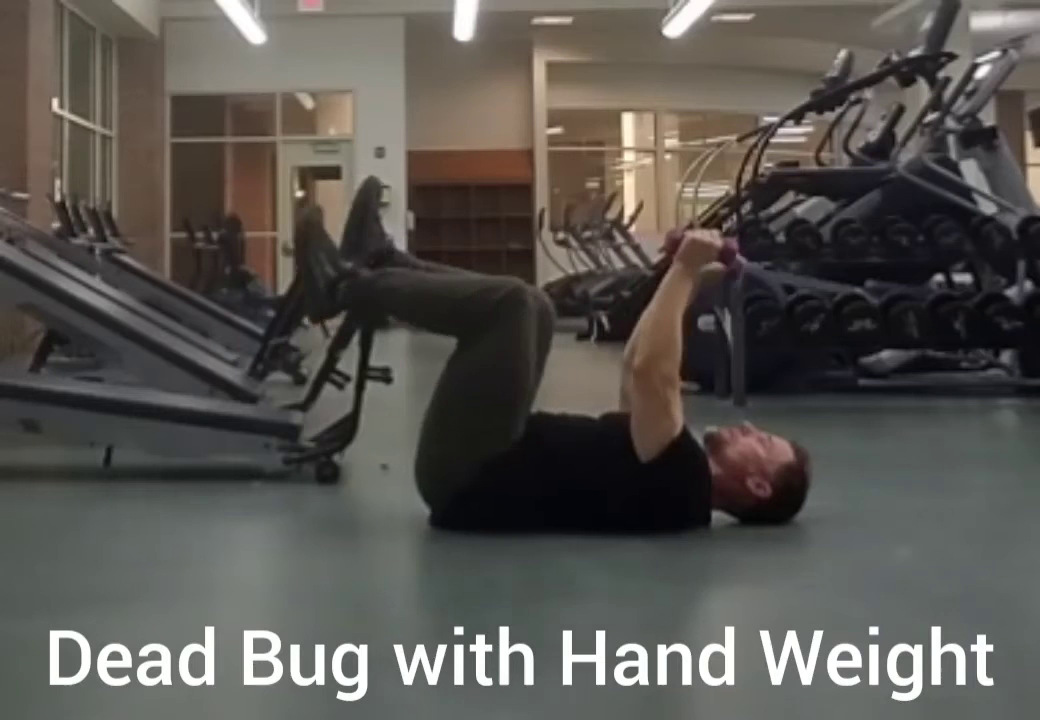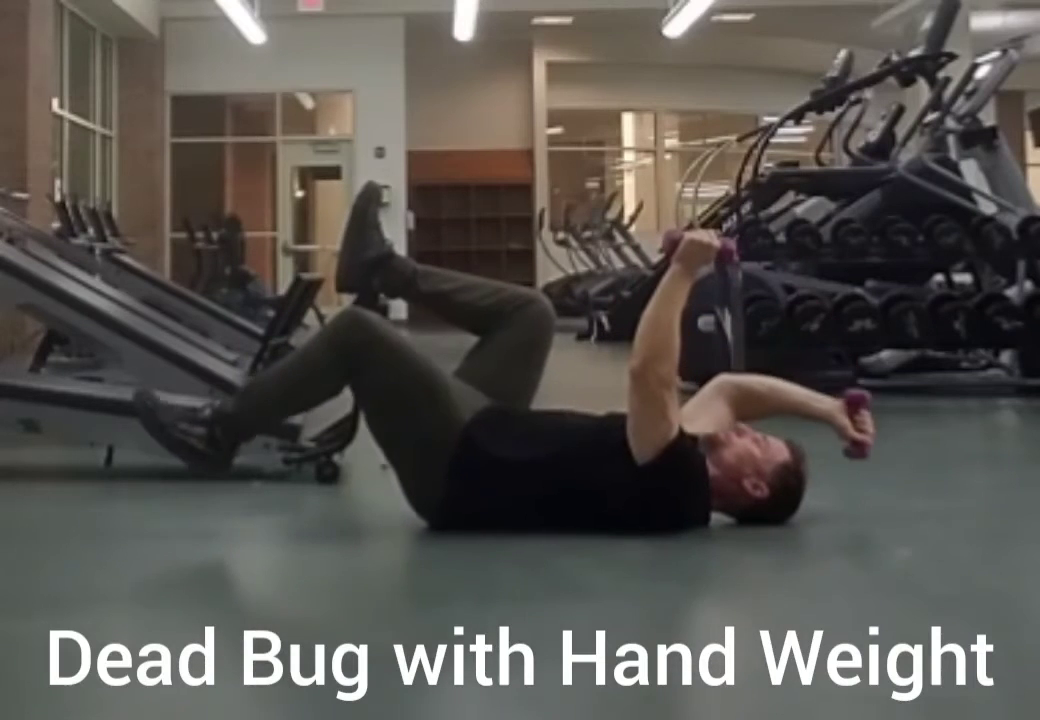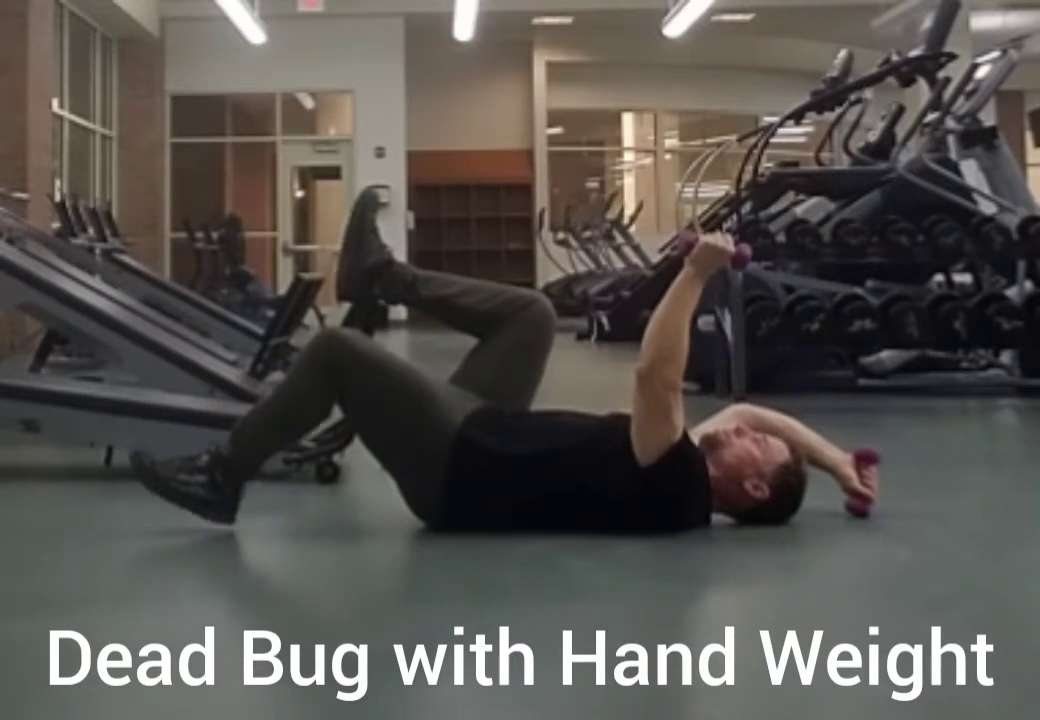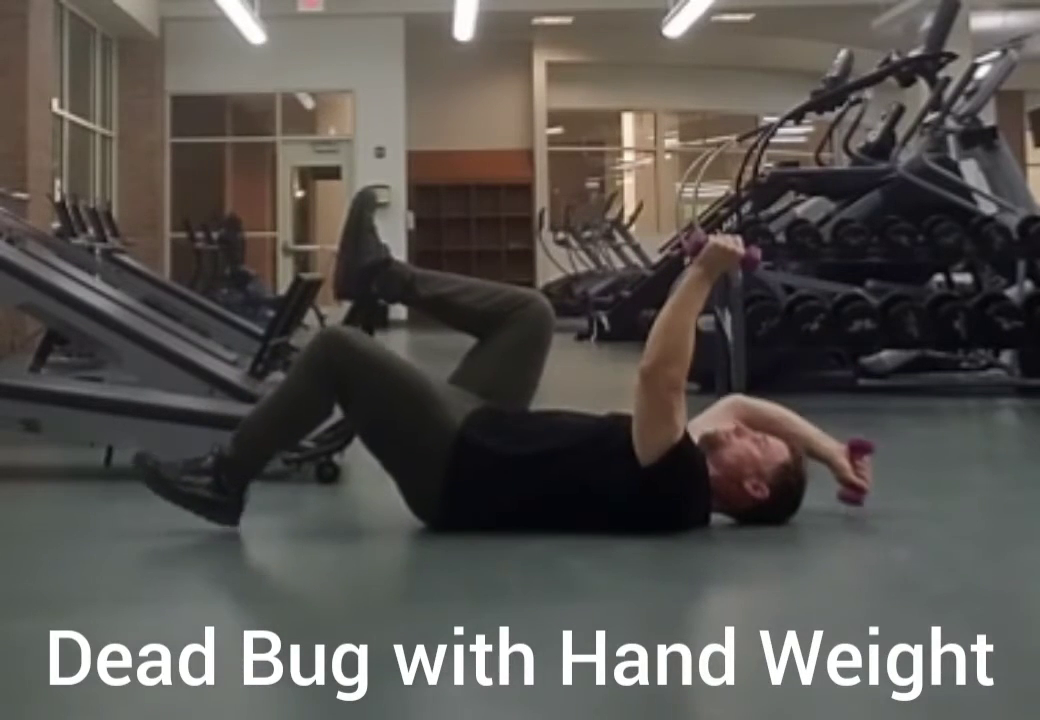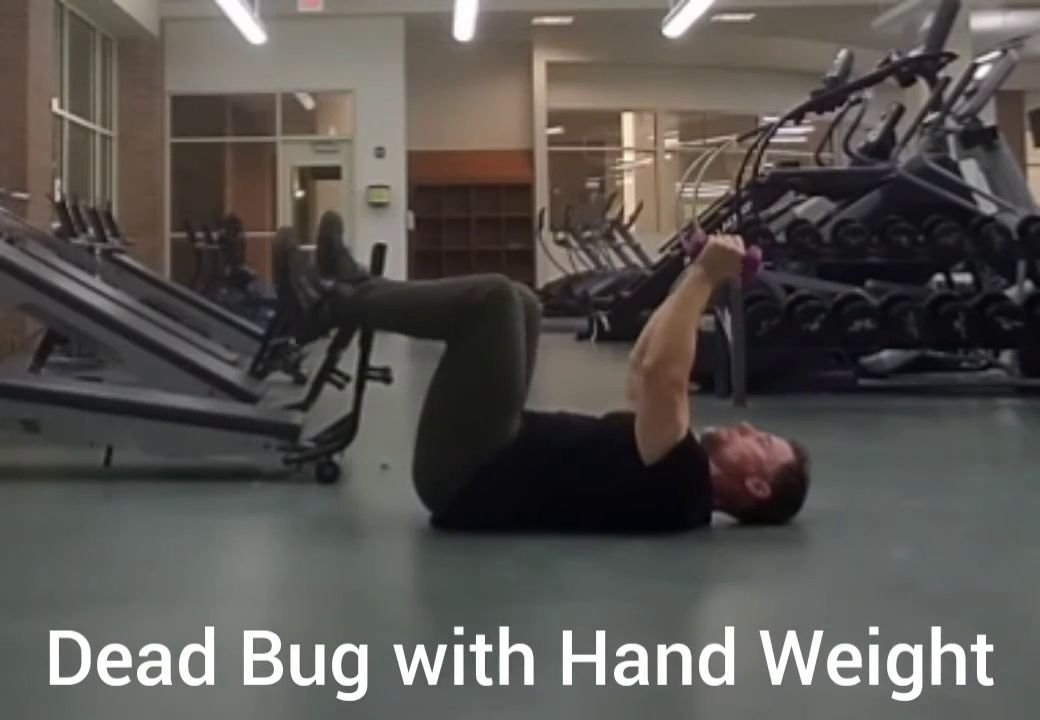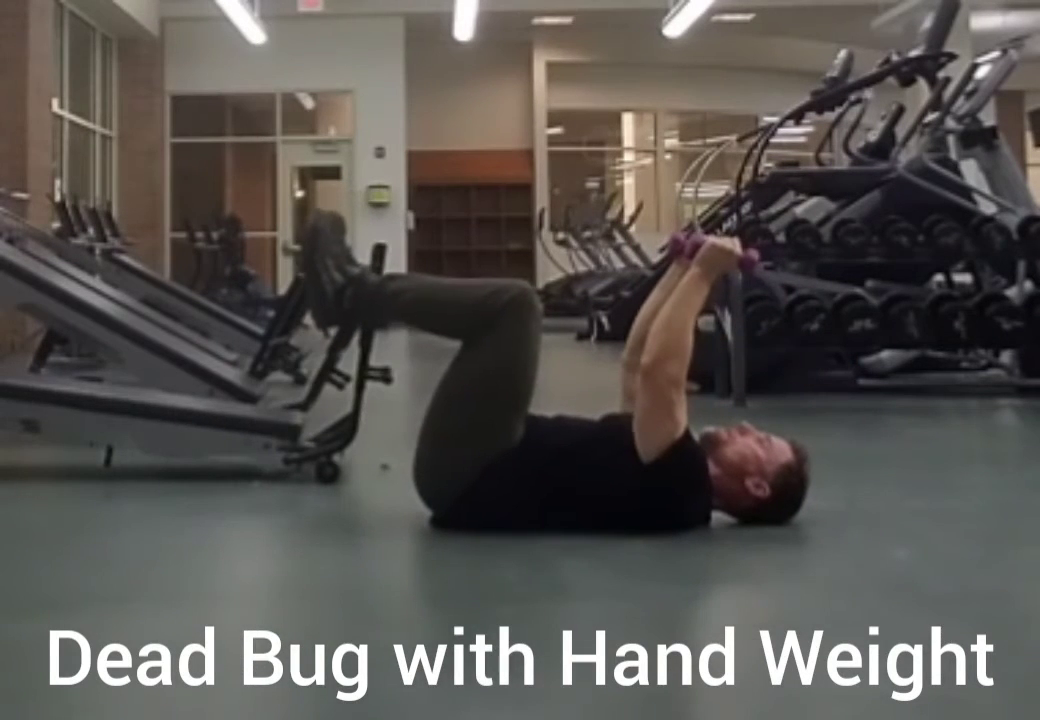
dt=0.7s
person 1, frame 1
left shoulder: (680, 481)
right shoulder: (684, 464)
left elbow: (649, 372)
right elbow: (633, 362)
left wrist: (682, 270)
right wrist: (680, 274)
left hip: (469, 477)
right hip: (501, 463)
left knee: (508, 302)
right knee: (523, 310)
left ankle: (348, 283)
right ankle: (377, 260)
person 1, frame 2
left shoulder: (676, 487)
right shoulder: (693, 465)
left elbow: (648, 376)
right elbow: (729, 388)
left wrist: (682, 271)
right wrist: (830, 409)
left hip: (460, 470)
right hip: (489, 440)
left knee: (358, 334)
right knee: (530, 311)
left ankle: (217, 434)
right ankle: (384, 269)
person 1, frame 3
left shoulder: (674, 487)
right shoulder: (694, 470)
left elbow: (654, 377)
right elbow: (749, 411)
left wrist: (695, 274)
right wrist: (840, 464)
left hip: (458, 468)
right hip: (484, 438)
left knee: (336, 350)
right knee: (532, 312)
left ankle: (220, 479)
right ankle: (384, 277)
person 1, frame 4
left shoulder: (676, 490)
right shoulder: (694, 474)
left elbow: (658, 375)
right elbow: (739, 402)
left wrist: (701, 274)
right wrist: (832, 450)
left hip: (458, 469)
right hip: (486, 436)
left knee: (338, 348)
right knee: (530, 310)
left ankle: (224, 479)
right ankle: (382, 276)
person 1, frame 5
left shoulder: (680, 483)
right shoulder: (687, 464)
left elbow: (665, 375)
right elbow: (644, 363)
left wrist: (706, 277)
right wrist: (699, 276)
left hip: (469, 478)
right hip: (487, 469)
left knee: (492, 297)
right knee: (511, 307)
left ankle: (336, 305)
right ankle: (354, 296)
person 1, frame 6
left shoulder: (679, 485)
right shoulder: (673, 460)
left elbow: (659, 373)
right elbow: (637, 361)
left wrist: (702, 275)
right wrist: (682, 269)
left hip: (469, 480)
right hip: (479, 470)
left knee: (512, 303)
right knee: (505, 310)
left ankle: (353, 294)
right ankle: (353, 296)
